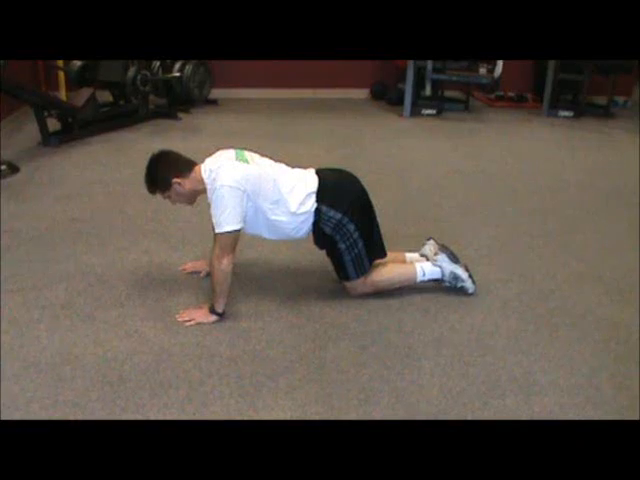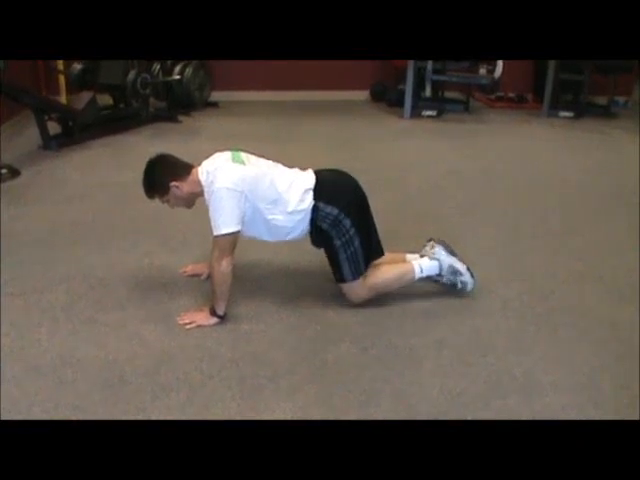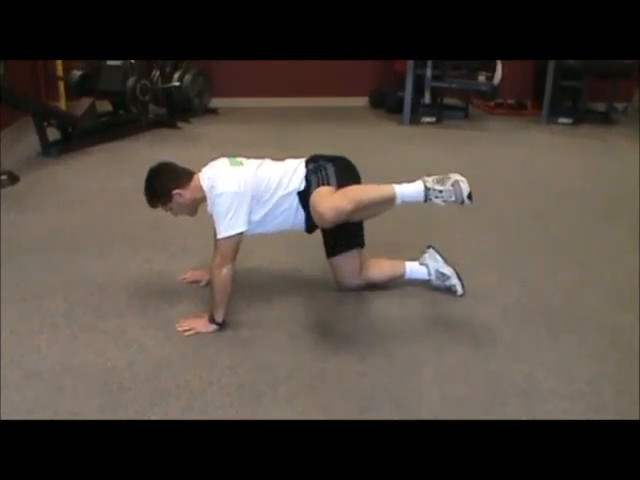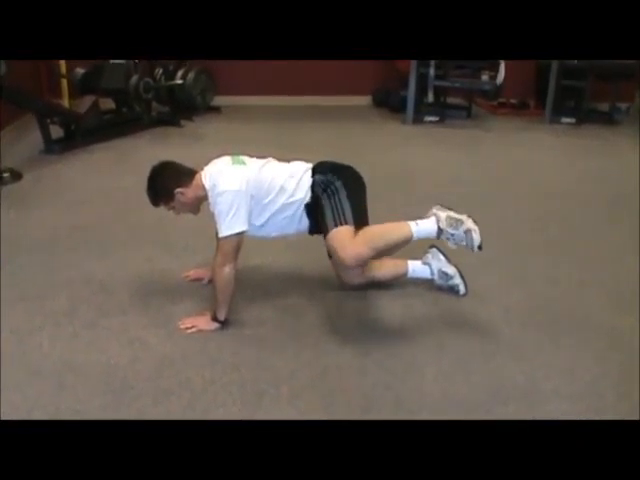
dt=0.7s
person 1, frame 1
left shoulder: (223, 185)
right shoulder: (216, 164)
left elbow: (225, 254)
left wrist: (215, 310)
right wrist: (211, 264)
left hip: (333, 207)
right hip: (328, 191)
left knee: (359, 284)
right knee: (360, 266)
left ankle: (436, 269)
right ankle: (426, 255)
person 1, frame 2
left shoulder: (220, 188)
right shoulder: (213, 168)
left elbow: (224, 256)
left wrist: (216, 312)
right wrist: (212, 266)
left hip: (331, 206)
right hip: (324, 195)
left knee: (358, 291)
right knee: (355, 266)
left ankle: (435, 263)
right ankle: (429, 257)
person 1, frame 3
left shoulder: (225, 190)
right shoulder: (211, 176)
left elbow: (226, 262)
right elbow: (222, 245)
left wrist: (215, 319)
right wrist: (211, 272)
left hip: (325, 172)
right hip: (316, 185)
left knee: (328, 212)
right knee: (351, 279)
left ankle: (423, 189)
right ankle: (426, 268)
person 1, frame 4
left shoulder: (224, 191)
right shoulder: (215, 174)
left elbow: (228, 261)
right elbow: (226, 243)
left wrist: (217, 317)
right wrist: (213, 270)
left hip: (329, 186)
right hip: (320, 190)
left knee: (350, 254)
right knee: (353, 276)
left ankle: (433, 225)
right ankle: (430, 267)
